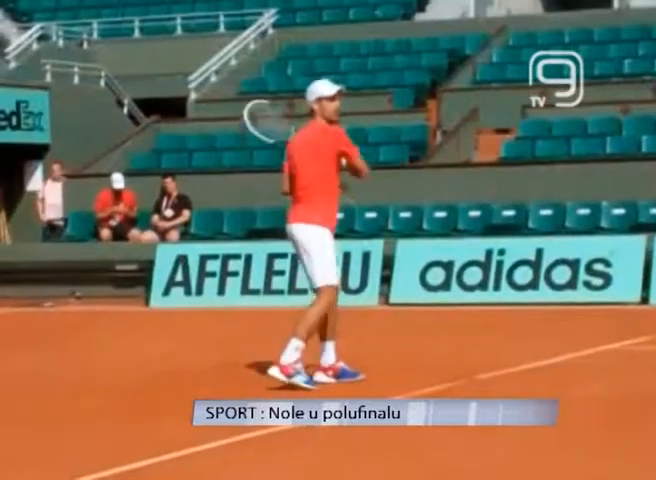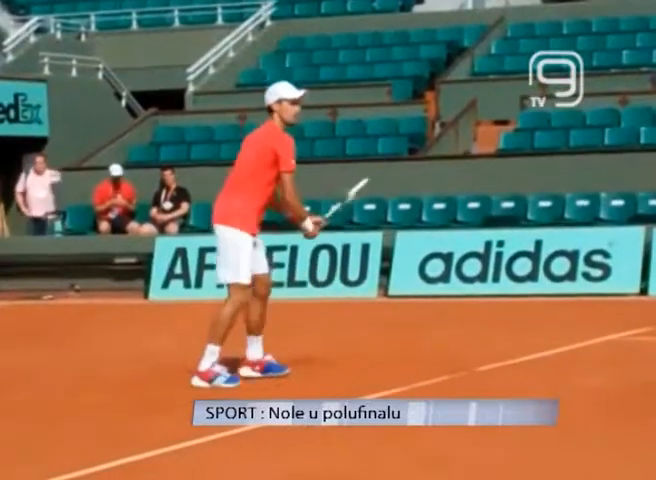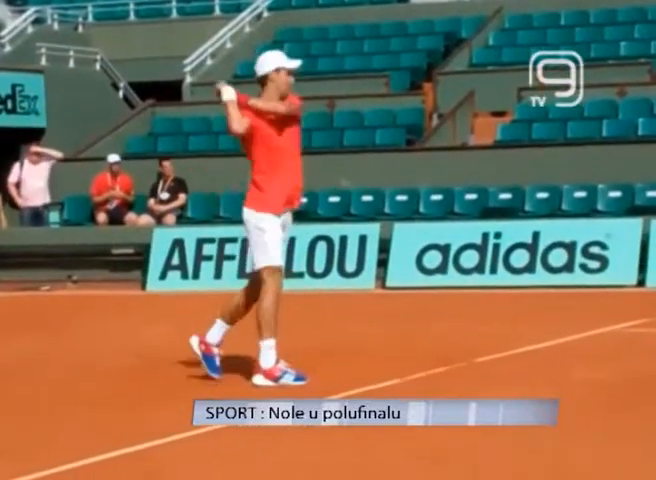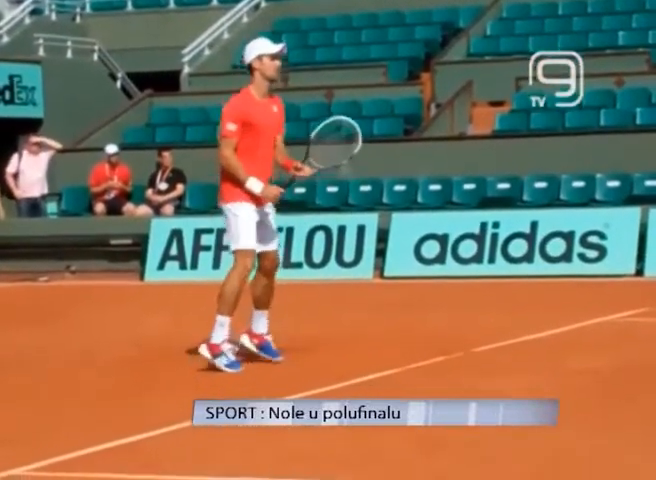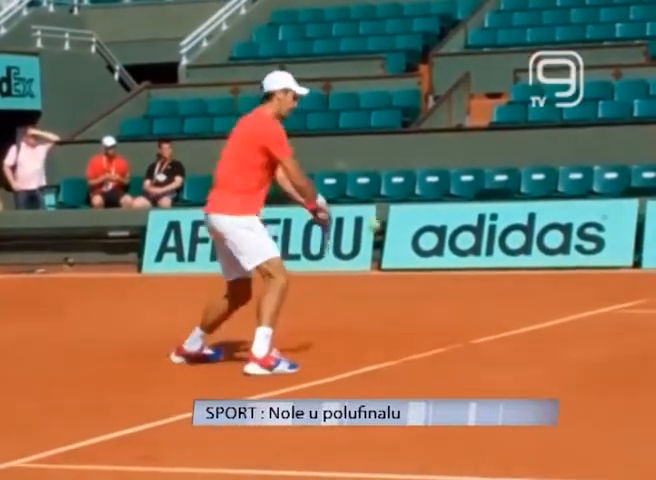
dt=1s
person 1, frame 1
left shoulder: (296, 140)
right shoulder: (333, 134)
left elbow: (286, 187)
right elbow: (362, 171)
right wrist: (347, 163)
left hip: (302, 221)
right hip: (313, 225)
left knee: (329, 295)
right knee: (327, 297)
left ankle: (329, 364)
right ankle: (288, 361)
person 1, frame 2
left shoulder: (259, 138)
right shoulder: (282, 141)
right elbow: (288, 195)
left wrist: (302, 217)
right wrist: (306, 222)
left hip: (245, 223)
right hip: (234, 222)
left knee: (262, 288)
right knee: (240, 296)
left ankle: (254, 358)
right ankle: (206, 367)
person 1, frame 3
left shoulder: (288, 104)
right shoulder: (247, 114)
left elbow: (285, 110)
right elbow: (237, 128)
left wrist: (243, 98)
right wrist: (230, 99)
left hip: (282, 210)
right hip: (263, 210)
left knee: (257, 285)
right knee: (271, 282)
left ankle: (210, 341)
right ankle: (268, 366)
person 1, frame 4
left shoulder: (277, 105)
right shoulder: (237, 105)
right elbow: (225, 156)
left wrist: (292, 165)
right wrist: (256, 186)
left hip: (261, 198)
right hip: (238, 197)
left knee: (268, 266)
right knee: (244, 264)
left ankle: (257, 333)
right ankle: (216, 341)
person 1, frame 5
left shoulder: (254, 124)
right shoulder: (269, 128)
left elbow: (279, 176)
right elbow: (297, 177)
left wrist: (305, 205)
right wrist: (317, 202)
left hip: (220, 213)
right hip: (235, 215)
left knee: (239, 293)
right knee: (277, 278)
left ankle: (191, 347)
right ankle: (261, 355)
